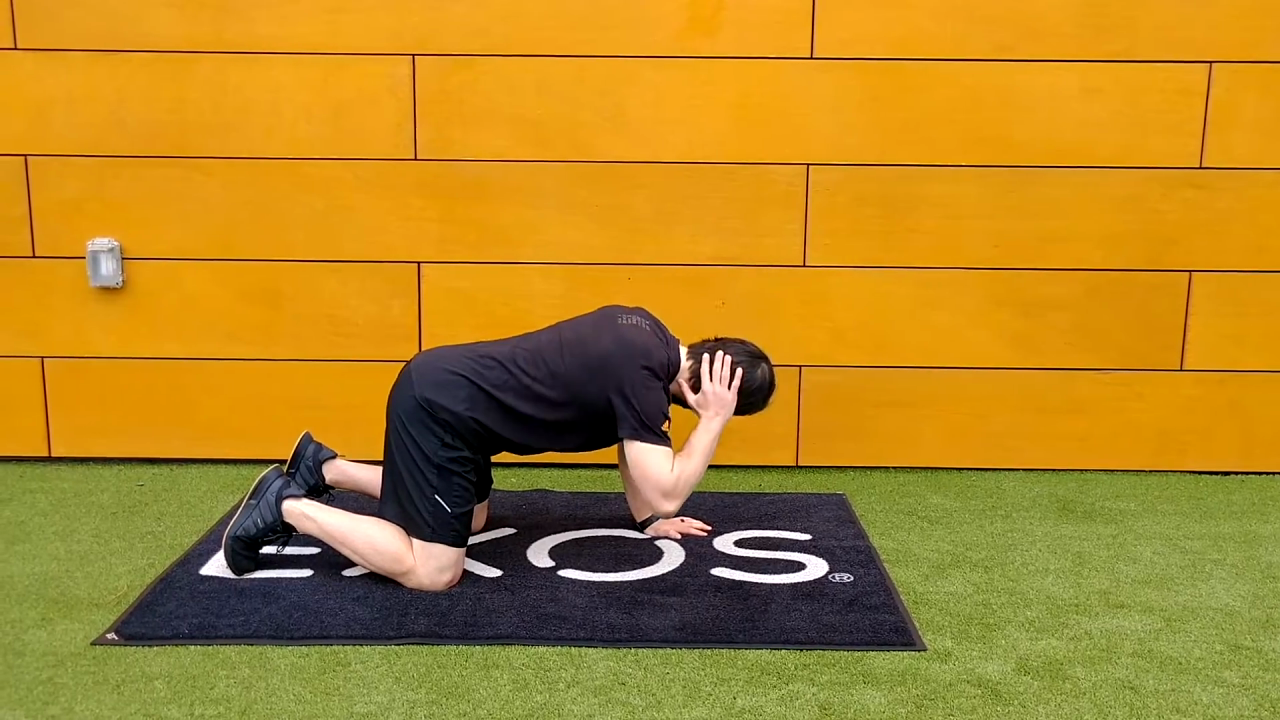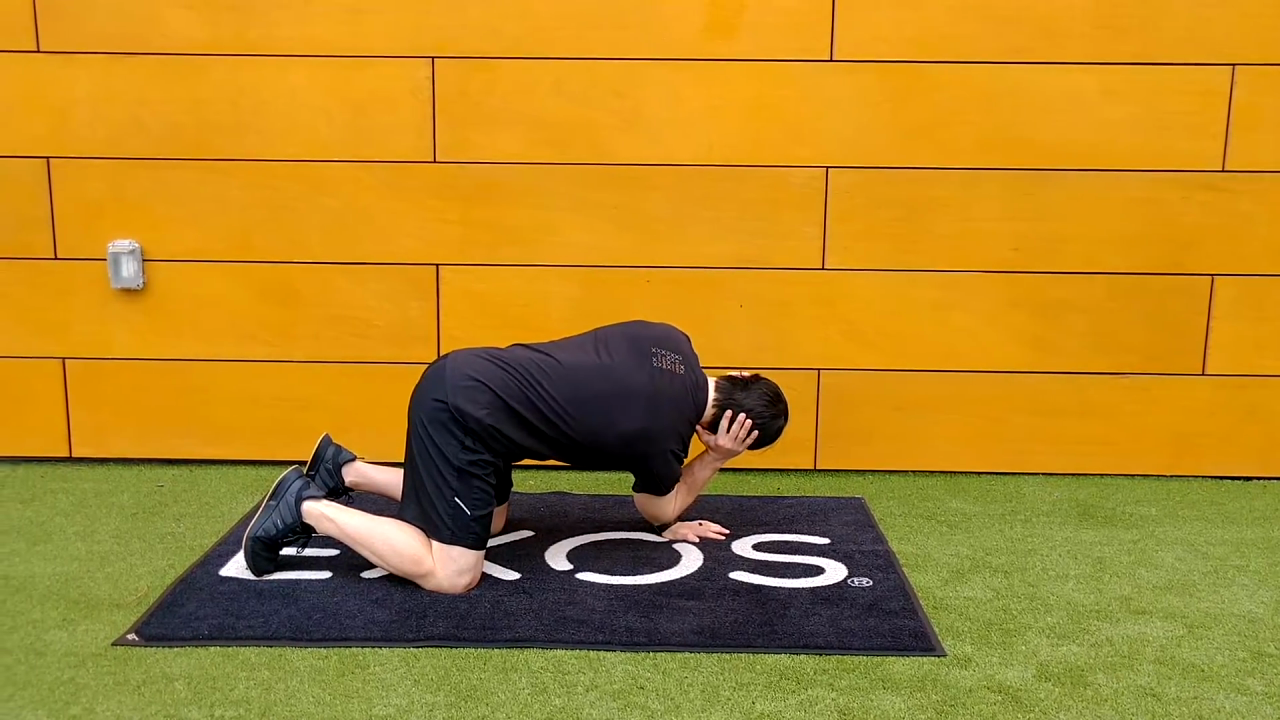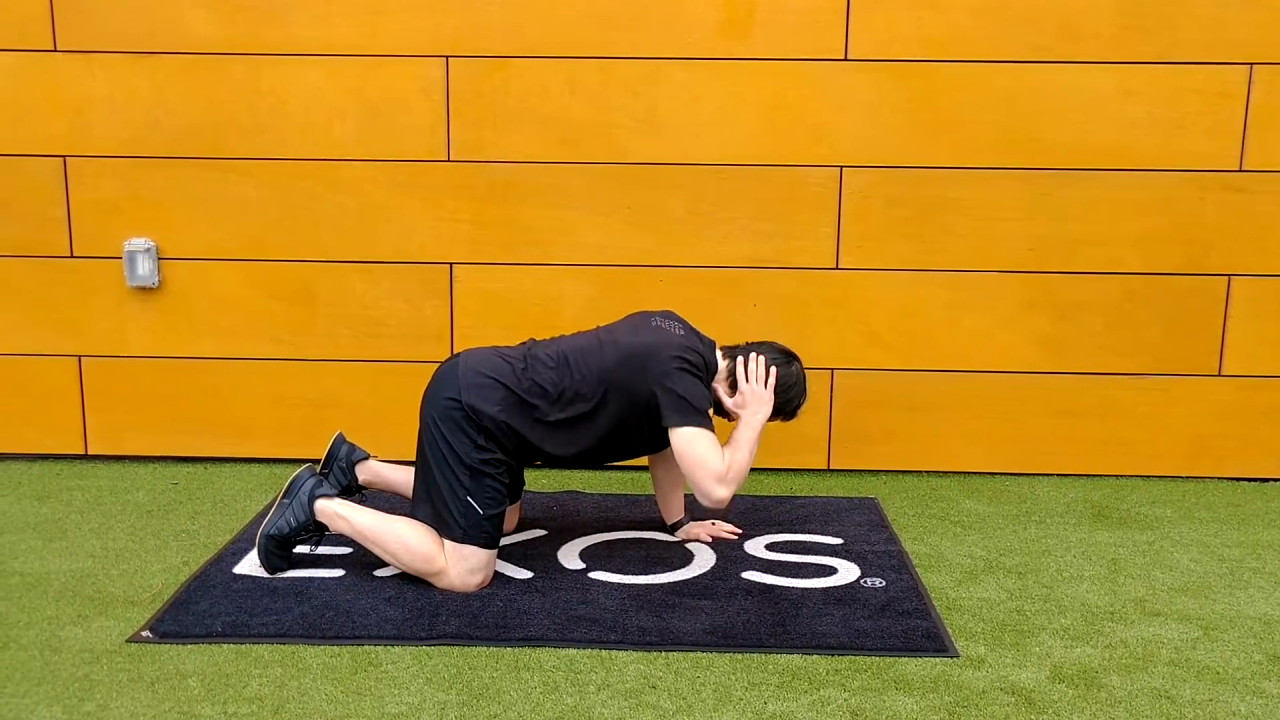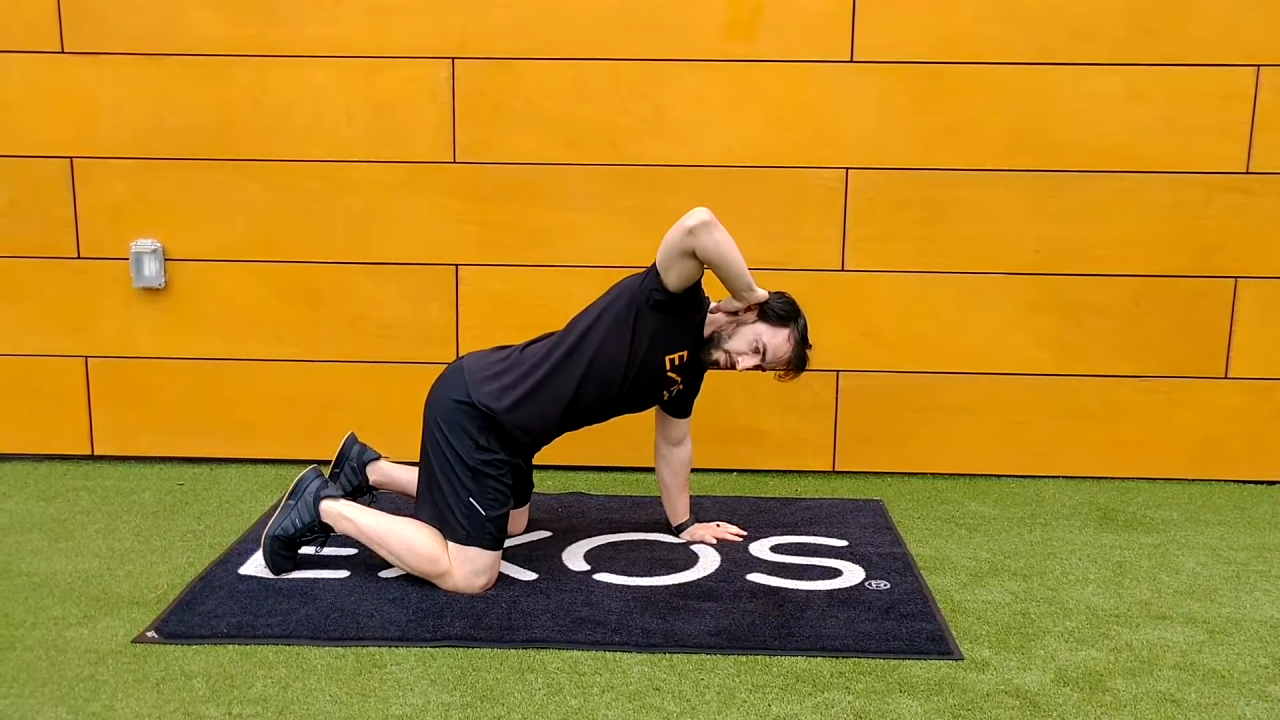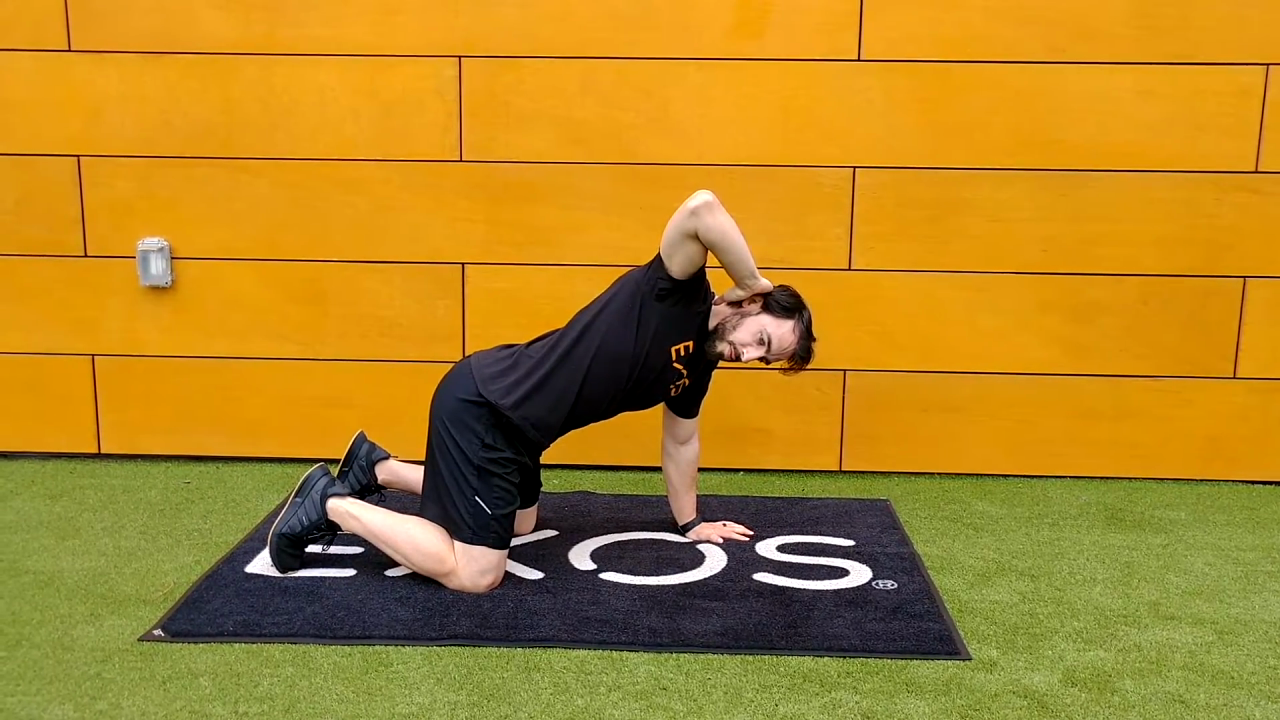
dt=1s
person 1, frame 1
left shoulder: (648, 334)
right shoulder: (642, 377)
left elbow: (633, 436)
right elbow: (665, 495)
left wrist: (646, 521)
right wrist: (712, 422)
left hip: (442, 385)
right hip: (438, 408)
left knee: (470, 519)
right knee: (433, 572)
left ankle: (322, 468)
right ankle: (286, 507)
person 1, frame 2
left shoulder: (673, 345)
right shoulder: (663, 433)
right elbow: (659, 504)
left wrist: (670, 524)
right wrist: (716, 459)
left hip: (463, 379)
right hip: (462, 414)
left knee: (490, 519)
right knee: (452, 574)
left ankle: (343, 468)
right ankle: (307, 506)
person 1, frame 3
left shoulder: (680, 345)
right shoulder: (683, 371)
left elbow: (664, 436)
right elbow: (716, 486)
left wrist: (678, 522)
right wrist: (755, 417)
left hip: (479, 388)
right hip: (470, 408)
left knee: (502, 519)
right knee: (465, 573)
left ankle: (356, 467)
right ankle: (320, 505)
person 1, frame 4
left shoulder: (691, 365)
right shoulder: (672, 306)
left elbow: (673, 442)
right elbow: (698, 226)
left wrist: (683, 522)
right wrist: (750, 294)
left hip: (496, 415)
right hip: (473, 408)
left knee: (510, 523)
right knee: (470, 574)
left ankle: (367, 468)
right ankle: (324, 505)
person 1, frame 5
left shoulder: (698, 364)
right shoulder: (678, 296)
left elbow: (680, 441)
right elbow: (701, 209)
left wrist: (690, 522)
right wrist: (754, 284)
left hip: (508, 418)
right hip: (480, 407)
left knee: (519, 522)
right knee: (476, 574)
left ankle: (375, 467)
right ankle: (329, 504)
